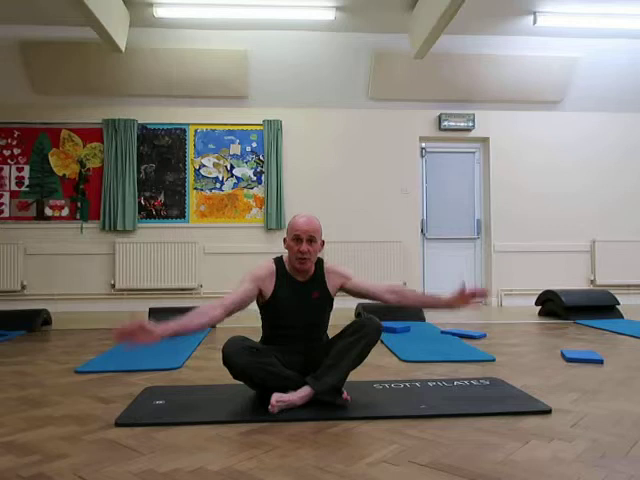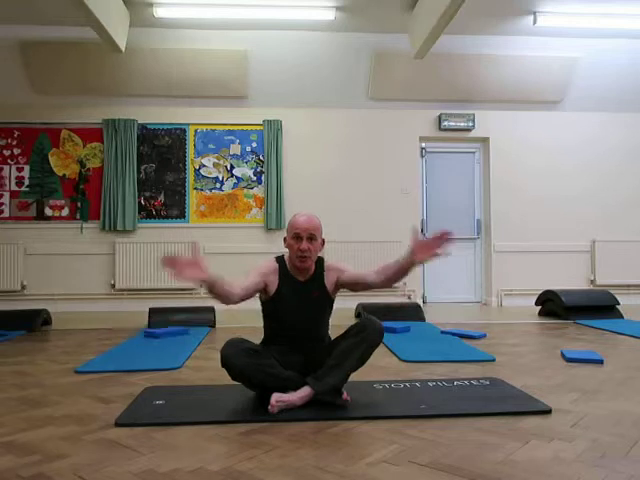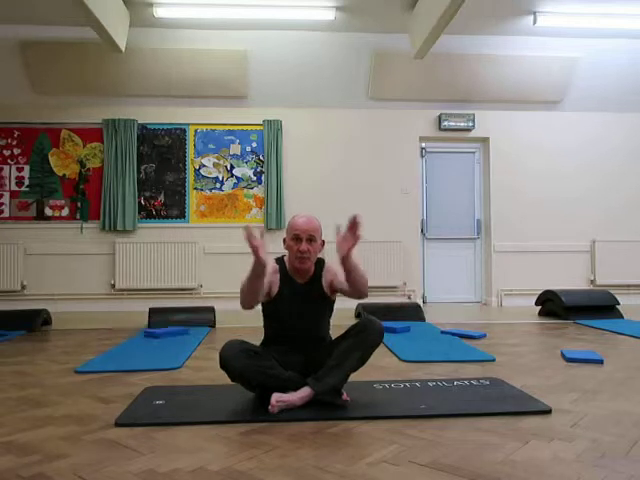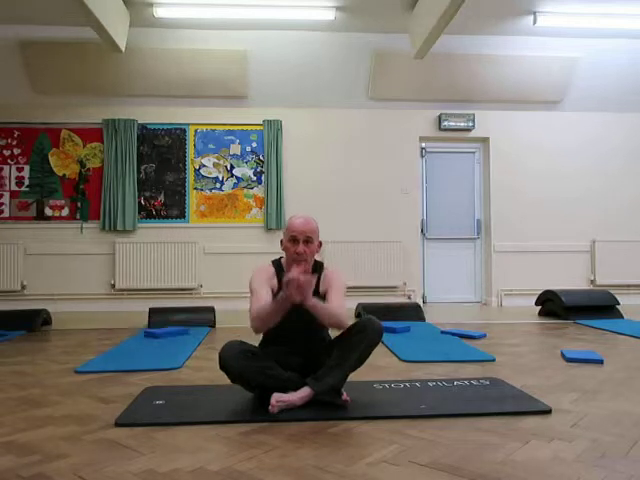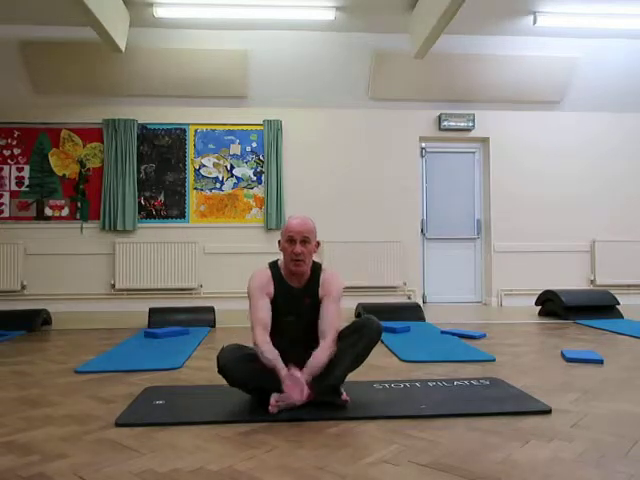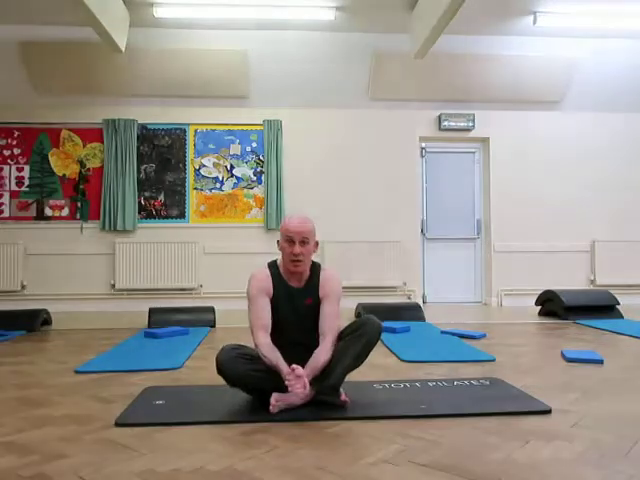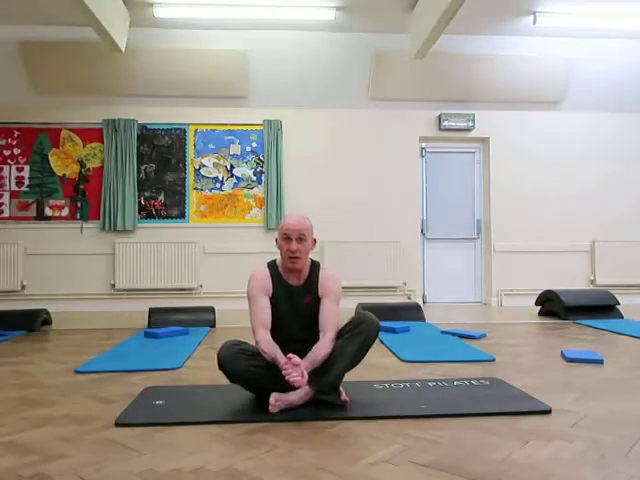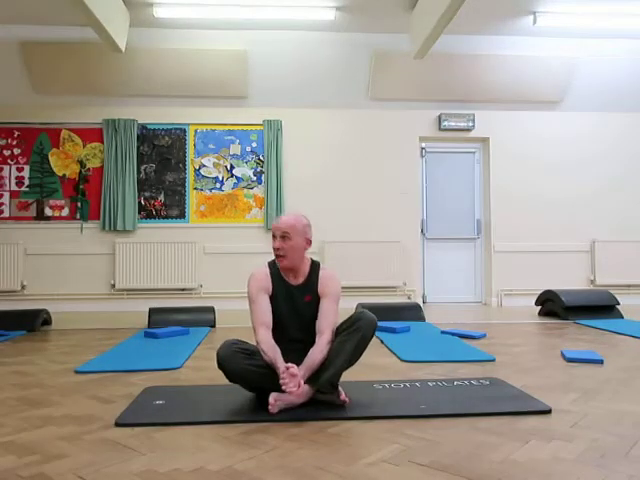
dt=0.2s
person 1, frame 1
left shoulder: (332, 275)
right shoulder: (265, 274)
left elbow: (386, 293)
right elbow: (220, 309)
left wrist: (443, 301)
right wrist: (163, 330)
left hip: (318, 358)
right hip: (275, 359)
left knee: (370, 326)
right knee: (233, 349)
left ankle: (303, 393)
right ankle: (322, 389)
person 1, frame 2
left shoulder: (331, 273)
right shoulder: (269, 272)
left elbow: (375, 280)
right elbow: (233, 296)
left wrist: (409, 261)
right wrist: (207, 279)
left hip: (320, 359)
right hip: (276, 360)
left knee: (372, 328)
right knee: (232, 351)
left ankle: (303, 393)
right ankle: (323, 390)
person 1, frame 3
left shoulder: (329, 273)
right shoulder: (270, 270)
left elbow: (360, 292)
right elbow: (247, 303)
left wrist: (346, 258)
right wrist: (260, 263)
left hip: (320, 359)
right hip: (276, 360)
left knee: (372, 328)
right knee: (231, 353)
left ankle: (303, 394)
right ankle: (323, 390)
person 1, frame 4
left shoulder: (330, 277)
right shoulder: (265, 274)
left elbow: (342, 322)
right elbow: (258, 324)
left wrist: (308, 299)
right wrist: (286, 296)
left hip: (317, 358)
right hip: (276, 361)
left knee: (371, 327)
right knee: (230, 354)
left ankle: (303, 394)
right ankle: (323, 390)
person 1, frame 5
left shoulder: (329, 280)
right shoulder: (261, 279)
left elbow: (328, 340)
right elbow: (260, 336)
left wrist: (304, 377)
right wrist: (283, 373)
left hip: (315, 361)
right hip: (277, 363)
left knee: (370, 326)
right knee: (227, 358)
left ankle: (307, 389)
right ankle: (321, 391)
person 1, frame 6
left shoulder: (328, 280)
right shoulder: (261, 279)
left elbow: (328, 338)
right elbow: (261, 336)
left wrist: (306, 373)
right wrist: (285, 371)
left hip: (315, 362)
right hip: (277, 363)
left knee: (370, 326)
right knee: (227, 358)
left ankle: (305, 393)
right ankle: (322, 390)
person 1, frame 7
left shoulder: (327, 279)
right shoulder: (261, 278)
left elbow: (328, 335)
right elbow: (261, 333)
left wrist: (305, 366)
right wrist: (283, 364)
left hip: (315, 361)
right hip: (277, 361)
left knee: (368, 322)
right knee: (228, 354)
left ankle: (305, 392)
right ankle: (322, 390)
person 1, frame 8
left shoulder: (327, 279)
right shoulder: (260, 278)
left elbow: (324, 336)
right elbow: (263, 333)
left wrist: (301, 373)
right wrist: (282, 370)
left hip: (314, 361)
right hip: (277, 361)
left knee: (366, 320)
right knee: (227, 353)
left ankle: (306, 391)
right ankle: (321, 389)
